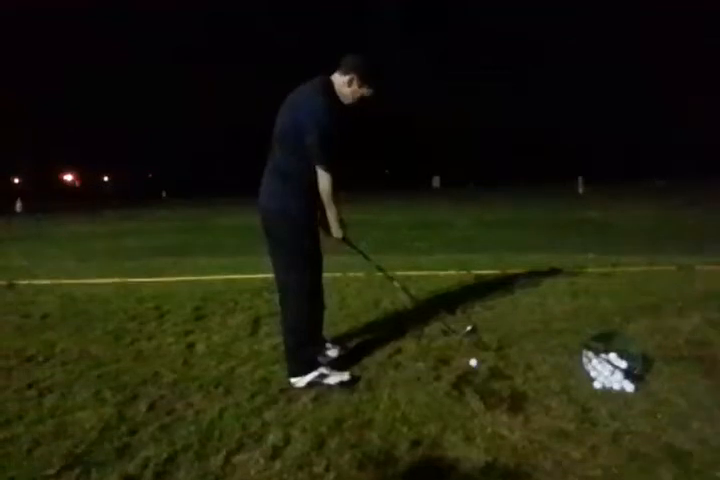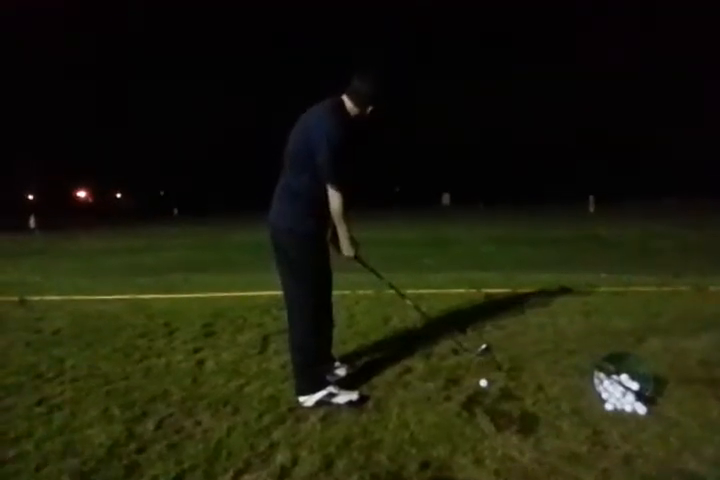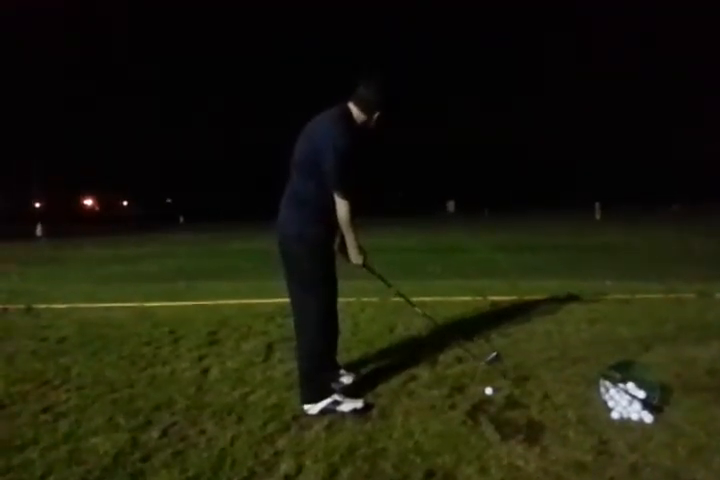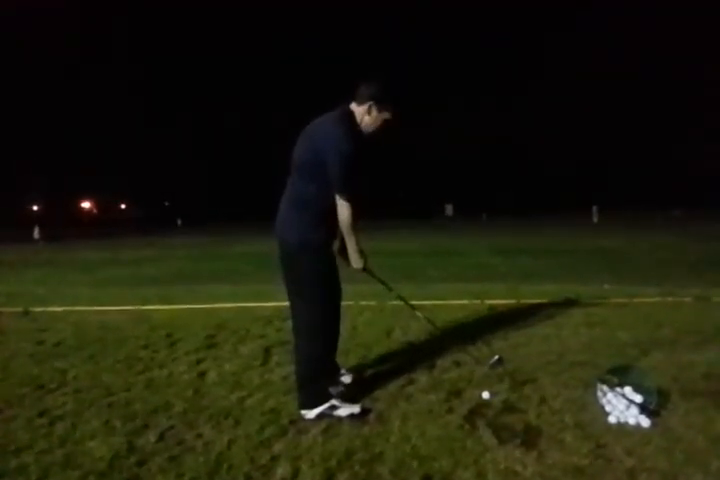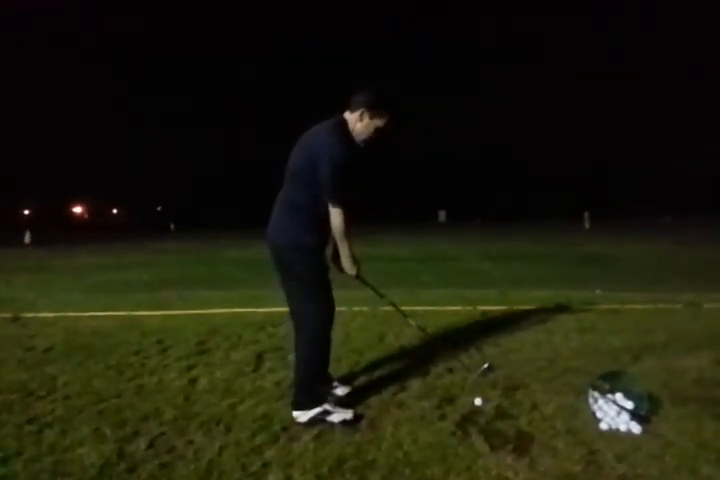
dt=1s
person 1, frame 1
left shoulder: (315, 95)
right shoulder: (318, 104)
right elbow: (322, 169)
left wrist: (322, 211)
right wrist: (333, 218)
left hip: (287, 200)
right hip: (286, 205)
left knee: (308, 278)
right knee: (298, 283)
left ankle: (312, 343)
right ankle: (304, 368)
person 1, frame 2
left shoulder: (326, 115)
right shoulder: (330, 125)
right elbow: (333, 188)
left wrist: (332, 228)
right wrist: (345, 236)
left hip: (298, 217)
right hip: (296, 223)
left knee: (318, 296)
right knee: (306, 301)
left ankle: (321, 360)
right ankle: (312, 386)
person 1, frame 3
left shoulder: (333, 123)
right shoulder: (337, 133)
right elbow: (340, 196)
left wrist: (339, 235)
right wrist: (352, 245)
left hip: (306, 225)
right hip: (303, 229)
left knee: (323, 303)
right knee: (314, 308)
left ankle: (326, 368)
right ankle: (317, 394)
person 1, frame 4
left shoulder: (333, 126)
right shoulder: (341, 135)
right elbow: (342, 200)
left wrist: (341, 241)
right wrist: (353, 249)
left hip: (304, 228)
right hip: (304, 233)
left knee: (327, 303)
right knee: (313, 313)
left ankle: (326, 371)
right ankle: (315, 399)
person 1, frame 5
left shoulder: (329, 136)
right shoulder: (333, 143)
right elbow: (335, 207)
left wrist: (338, 249)
right wrist: (345, 254)
left hip: (296, 235)
right hip: (295, 238)
left knee: (317, 312)
right knee: (315, 314)
left ankle: (318, 381)
right ankle: (307, 403)
